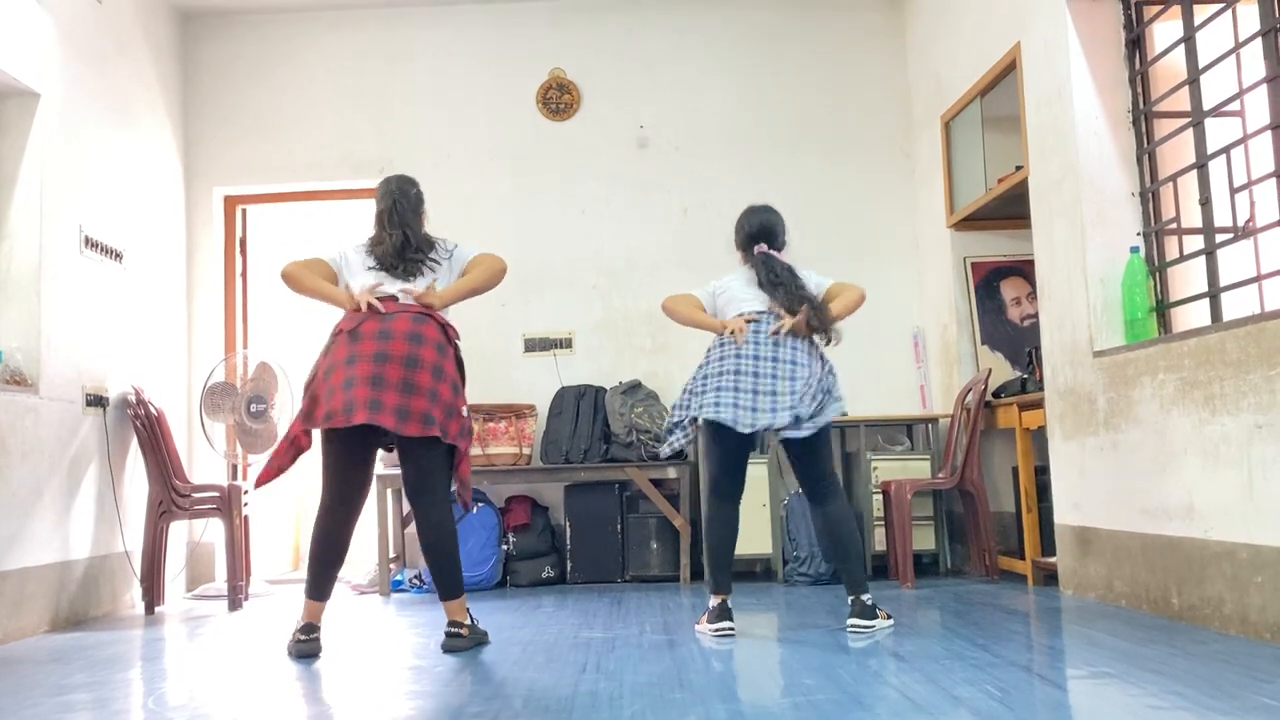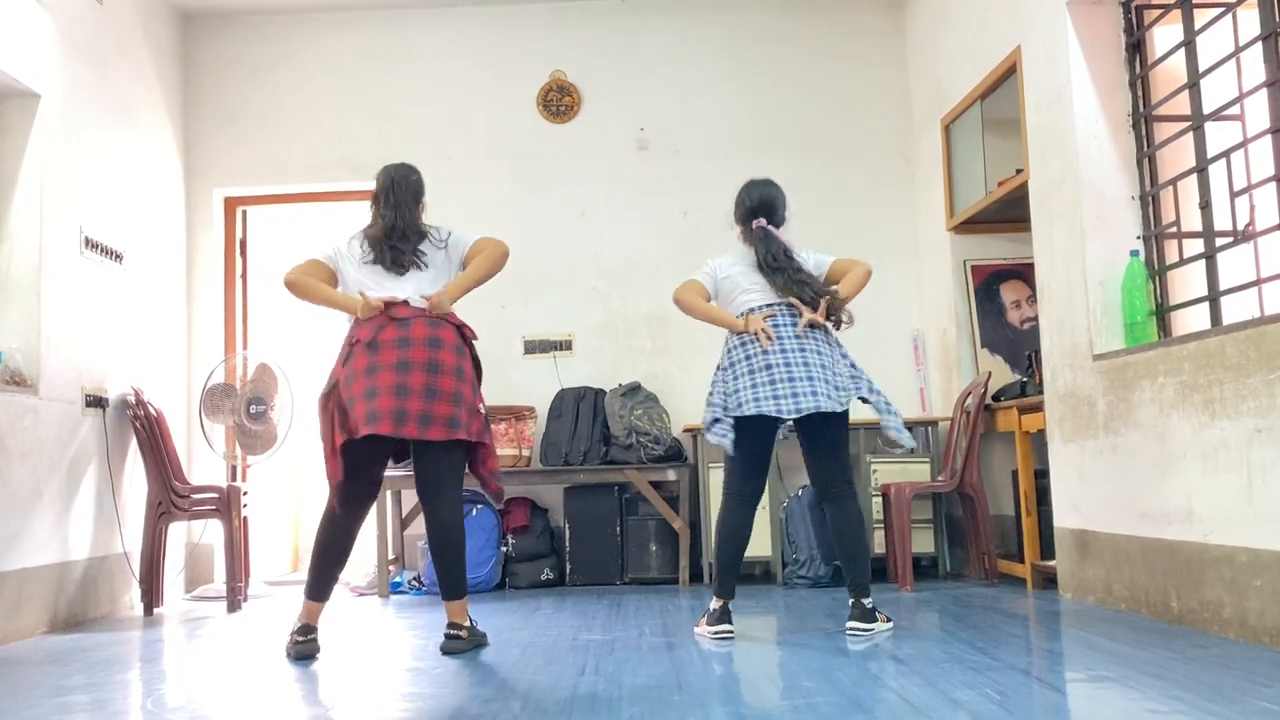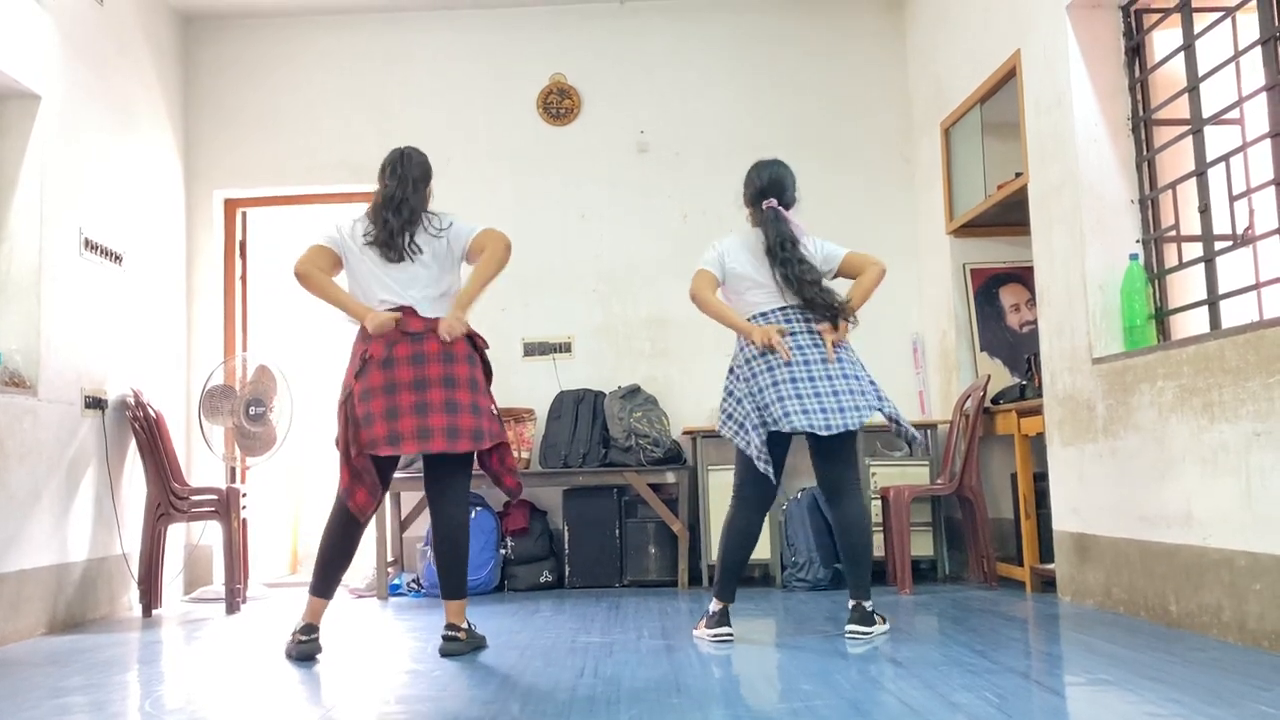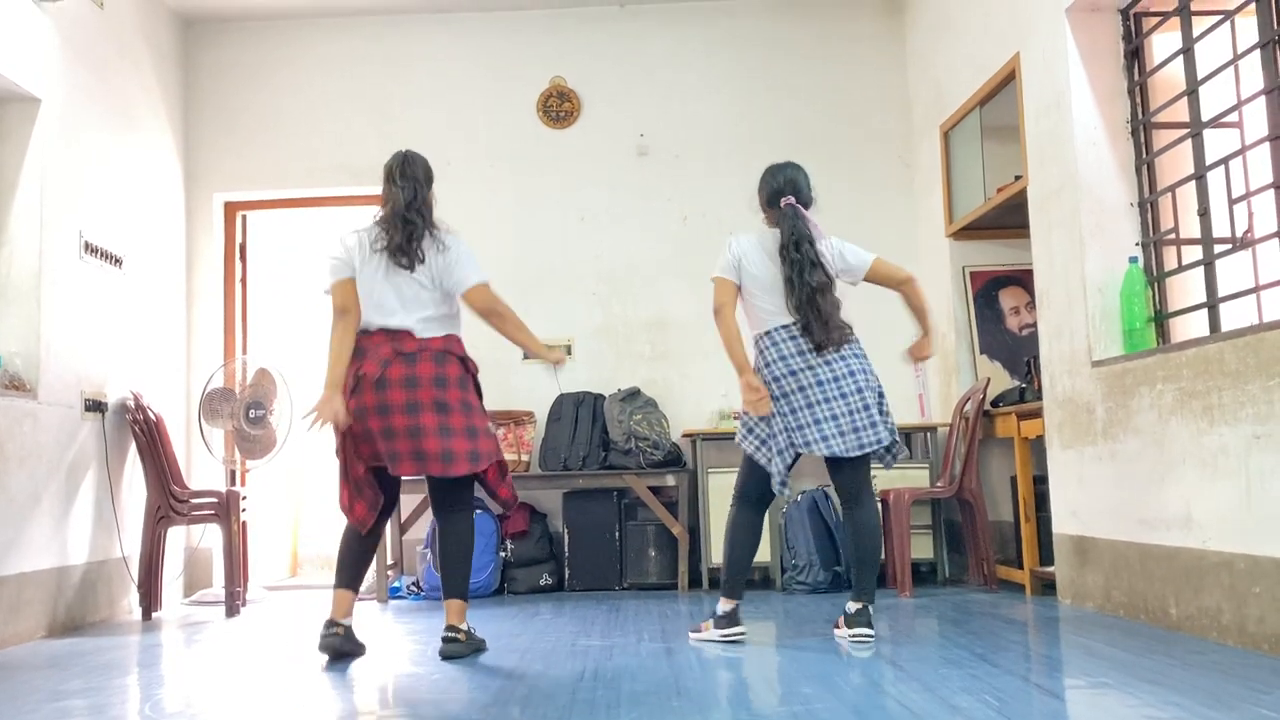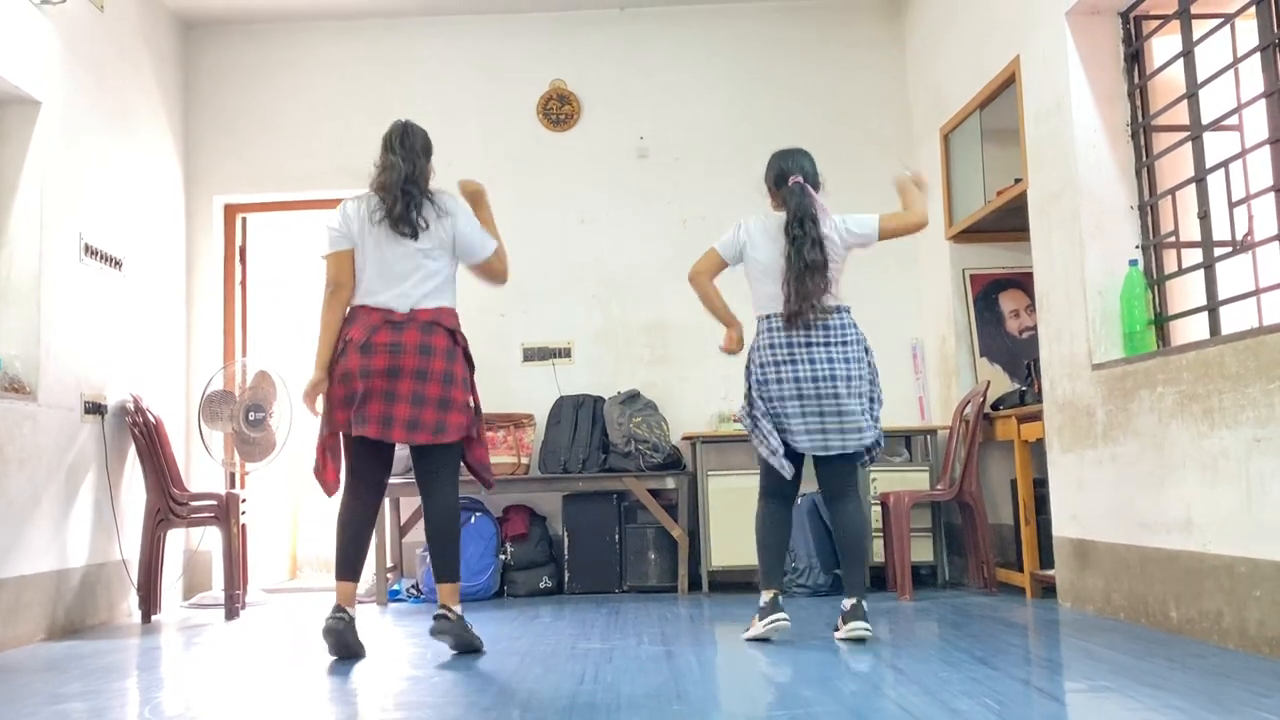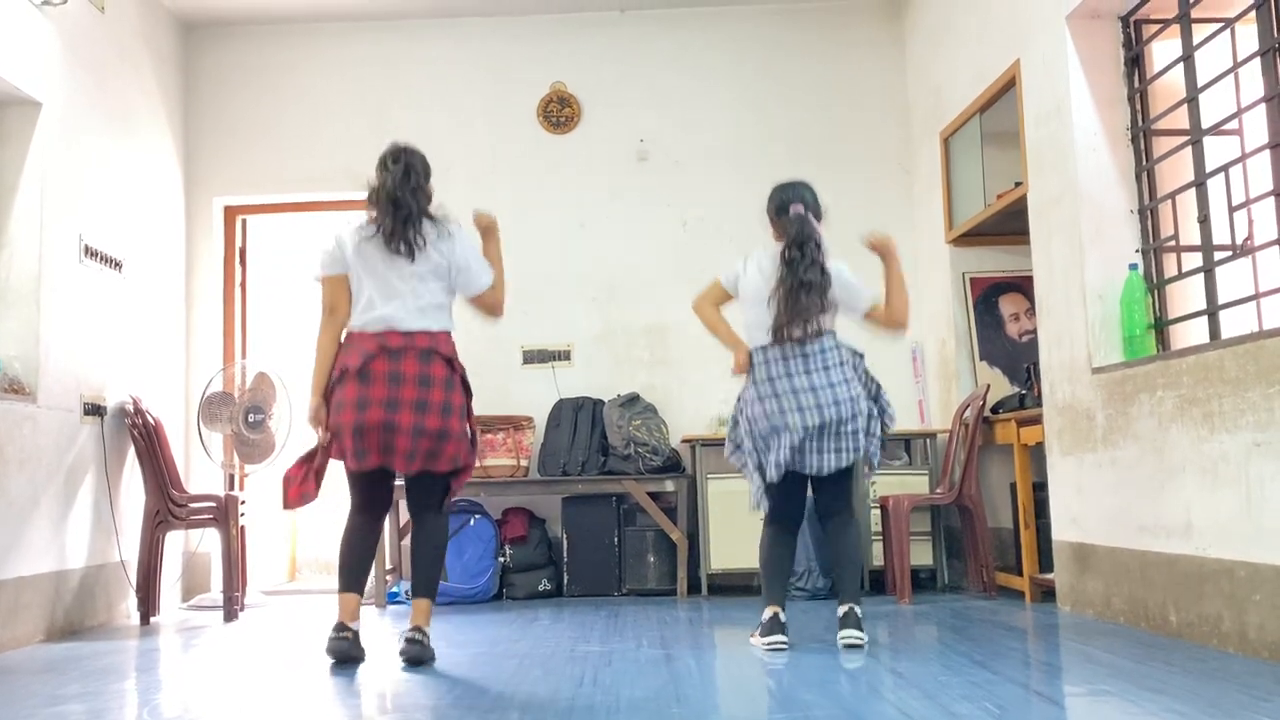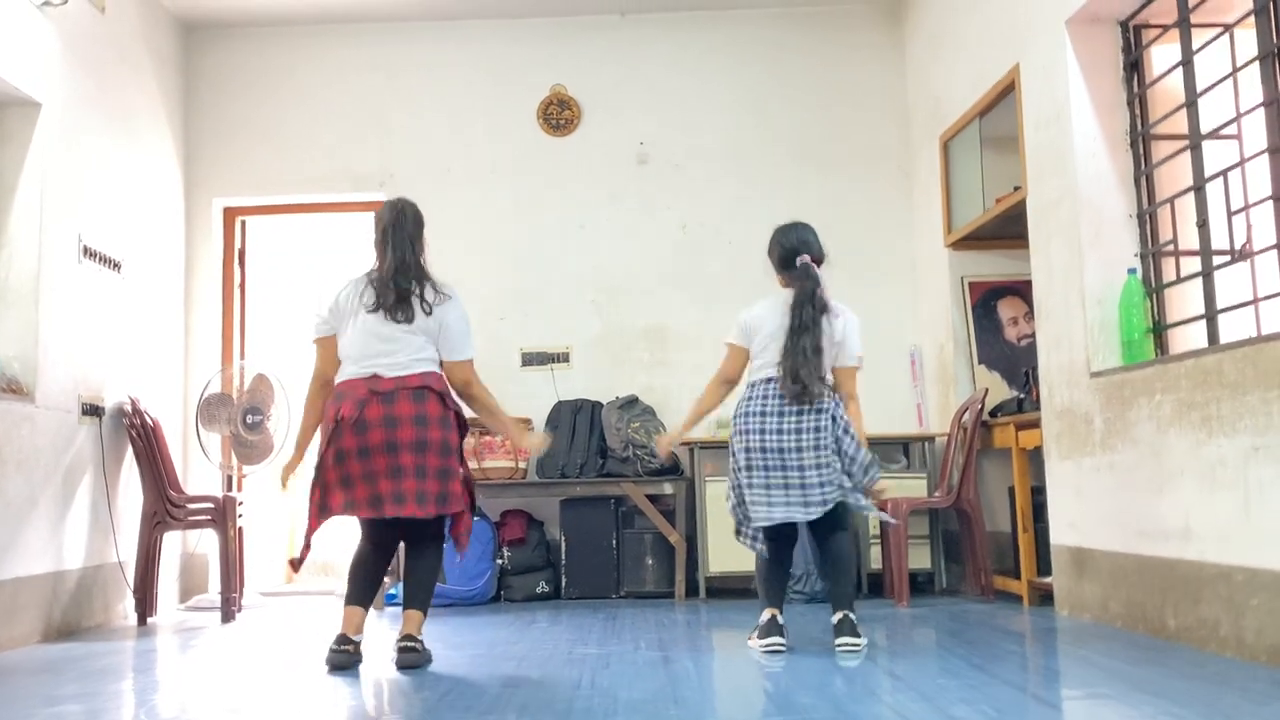
dt=0.2s
person 1, frame 1
left shoulder: (352, 257)
right shoulder: (444, 253)
left elbow: (292, 271)
right elbow: (495, 266)
left wrist: (346, 299)
right wrist: (440, 299)
left hip: (355, 350)
right hip: (421, 349)
left knee: (340, 498)
right knee: (430, 496)
left ankle: (308, 626)
right ankle: (458, 621)
person 1, frame 2
left shoulder: (349, 250)
right shoulder: (443, 242)
left elbow: (295, 279)
right elbow: (496, 250)
left wrist: (355, 305)
right wrist: (447, 295)
left hip: (370, 355)
right hip: (436, 351)
left knee: (350, 498)
right knee: (441, 496)
left ankle: (305, 627)
right ankle: (458, 623)
person 1, frame 3
left shoulder: (350, 233)
right shoulder: (446, 229)
left elbow: (306, 267)
right elbow: (499, 245)
left wrist: (361, 311)
right wrist: (460, 306)
left hip: (380, 362)
right hip: (442, 358)
left knee: (357, 497)
right knee: (448, 497)
left ankle: (308, 625)
right ankle: (456, 625)
person 1, frame 4
left shoulder: (353, 243)
right shoulder: (447, 244)
left elbow: (344, 314)
right elbow: (484, 303)
left wrist: (333, 388)
right wrist: (536, 346)
left hip: (375, 374)
right hip: (441, 375)
left knee: (371, 504)
right knee: (454, 506)
left ankle: (338, 622)
right ankle: (456, 626)
person 1, frame 5
left shoulder: (350, 214)
right shoulder: (449, 212)
left elbow: (337, 291)
right elbow: (498, 272)
left wrist: (320, 367)
right wrist: (481, 205)
left hip: (365, 348)
right hip: (431, 349)
left knee: (363, 487)
right knee: (439, 484)
left ankle: (342, 611)
right ankle: (448, 608)
person 1, frame 6
left shoulder: (347, 241)
right shoulder: (448, 237)
left elbow: (332, 320)
right elbow: (492, 304)
left wrist: (319, 394)
right wrist: (491, 238)
left hip: (362, 372)
right hip: (428, 374)
left knee: (367, 505)
right knee: (428, 507)
left ankle: (347, 624)
right ankle: (418, 627)
person 1, frame 7
left shoulder: (346, 295)
right shoulder: (442, 299)
left elbow: (323, 377)
right elbow: (461, 379)
left wrist: (299, 447)
right wrist: (511, 427)
left hip: (355, 417)
right hip: (421, 417)
left knee: (376, 539)
right knee: (425, 536)
left ankle: (348, 638)
right ankle: (410, 637)
person 2, frame 1
left shoulder: (723, 285)
right shoulder: (802, 279)
left elbow: (672, 305)
right elbow: (854, 293)
left wrist: (721, 325)
right wrist: (815, 321)
left hip: (732, 368)
right hip: (796, 365)
left knee: (723, 495)
right knee: (825, 491)
left ankle: (719, 606)
right ankle: (861, 603)
person 2, frame 2
left shoulder: (720, 266)
right shoulder: (800, 259)
left elbow: (684, 297)
right elbow: (860, 269)
left wrist: (737, 324)
right wrist: (827, 307)
left hip: (750, 361)
right hip: (814, 358)
left knee: (741, 494)
right knee: (837, 490)
left ankle: (720, 608)
right ankle: (861, 606)
person 2, frame 3
left shoulder: (726, 248)
right shoulder: (810, 245)
left elbow: (700, 293)
right elbow: (873, 270)
left wrist: (753, 332)
right wrist: (840, 320)
left hip: (767, 370)
right hip: (827, 361)
left knee: (751, 498)
right knee: (844, 490)
left ankle: (719, 611)
right ankle: (861, 607)
person 2, frame 4
left shoulder: (742, 248)
right shoulder: (831, 248)
left elbow: (721, 311)
right elbow: (904, 281)
left wrist: (748, 378)
right wrist: (925, 333)
left hip: (781, 373)
right hip: (842, 370)
left knee: (751, 499)
right knee: (856, 495)
left ankle: (727, 611)
right ankle: (859, 609)
person 2, frame 5
left shoulder: (750, 230)
right shoulder: (840, 228)
left elbow: (699, 275)
right elbow: (915, 219)
left wrist: (731, 327)
right wrist: (911, 190)
left hip: (777, 360)
right hip: (839, 358)
left knee: (776, 491)
right knee: (843, 491)
left ankle: (770, 600)
right ankle: (854, 605)
person 2, frame 6
left shoulder: (752, 263)
right shoulder: (834, 273)
left elbow: (703, 304)
right elbow: (896, 320)
left wrist: (738, 345)
right wrist: (890, 257)
left hip: (770, 396)
right hip: (830, 391)
left knee: (782, 514)
right knee: (837, 512)
left ankle: (773, 617)
right ankle: (849, 612)
person 2, frame 7
left shoulder: (759, 312)
right shoulder: (841, 317)
left elbow: (724, 380)
right elbow: (847, 395)
left wrist: (681, 430)
right wrist: (858, 451)
left hip: (760, 426)
right hip: (817, 428)
left knee: (777, 536)
right knee: (832, 528)
left ankle: (771, 619)
right ankle: (845, 620)
